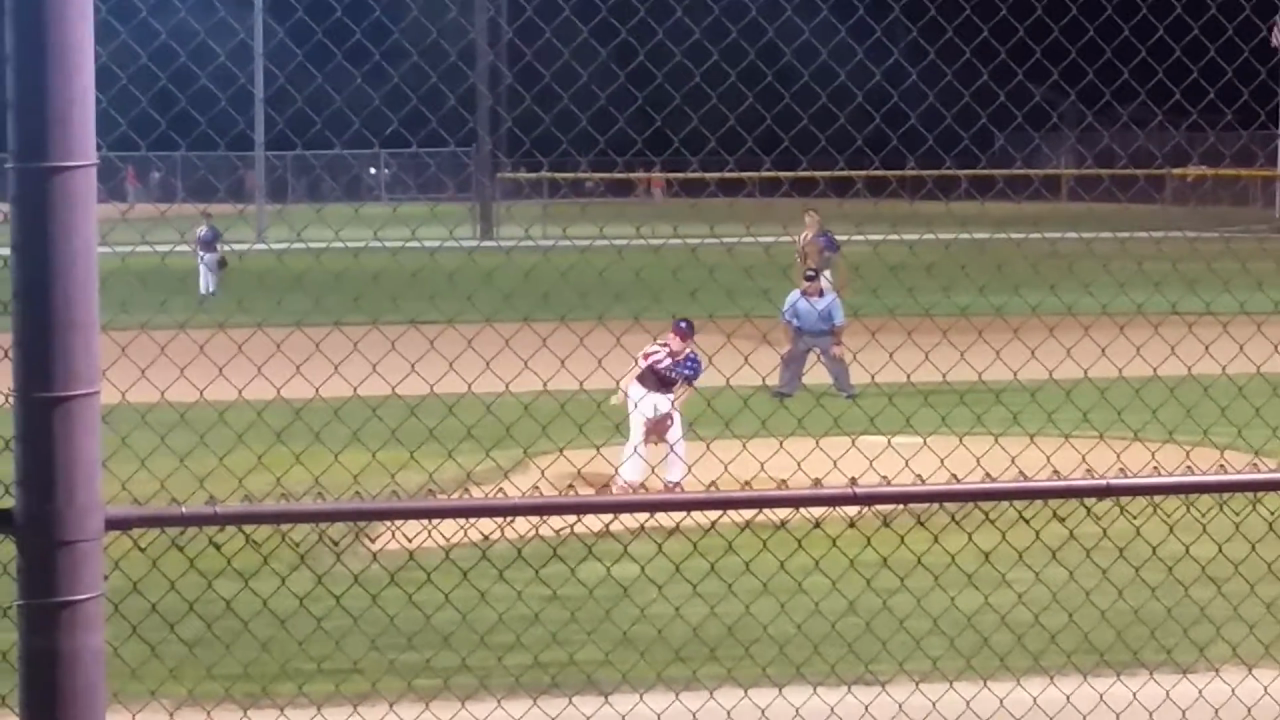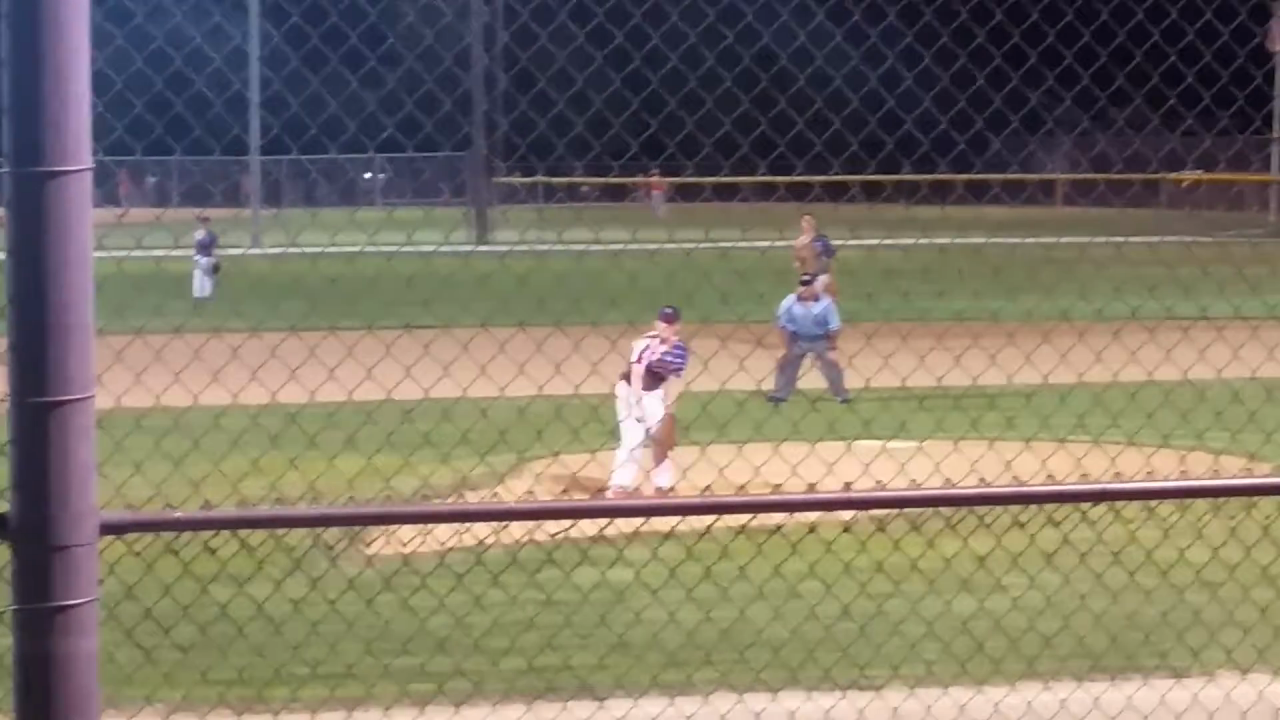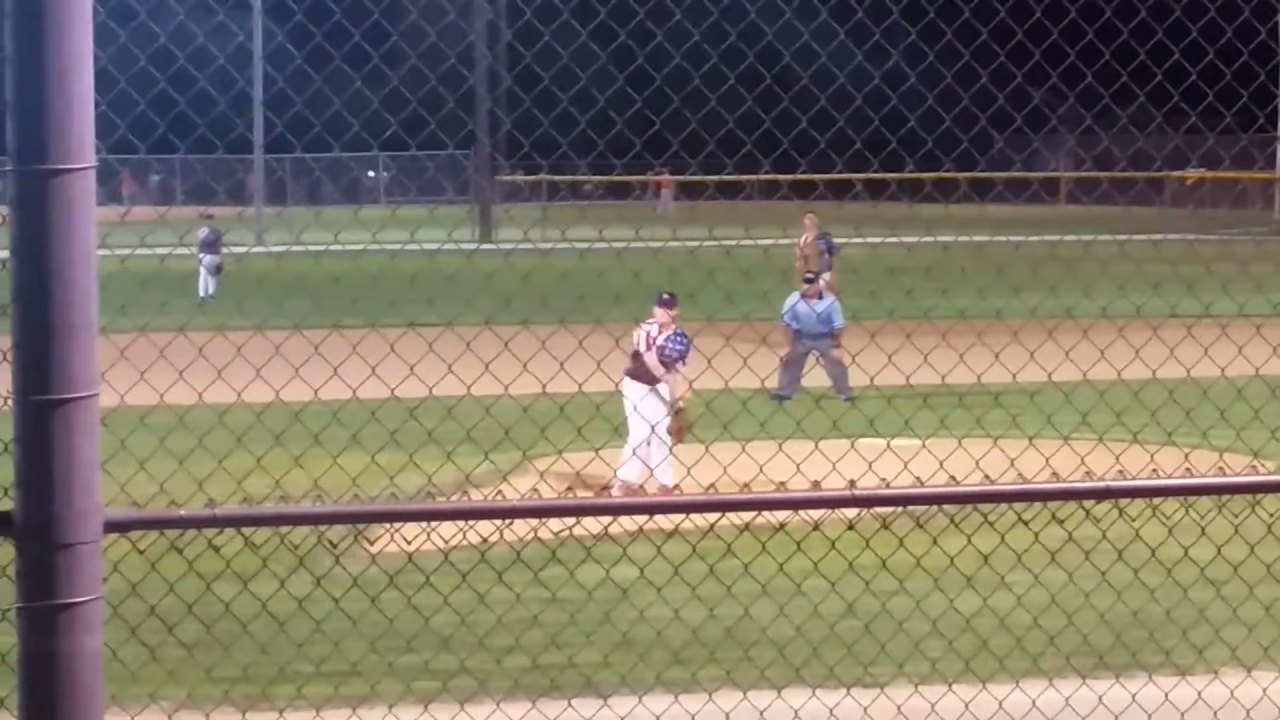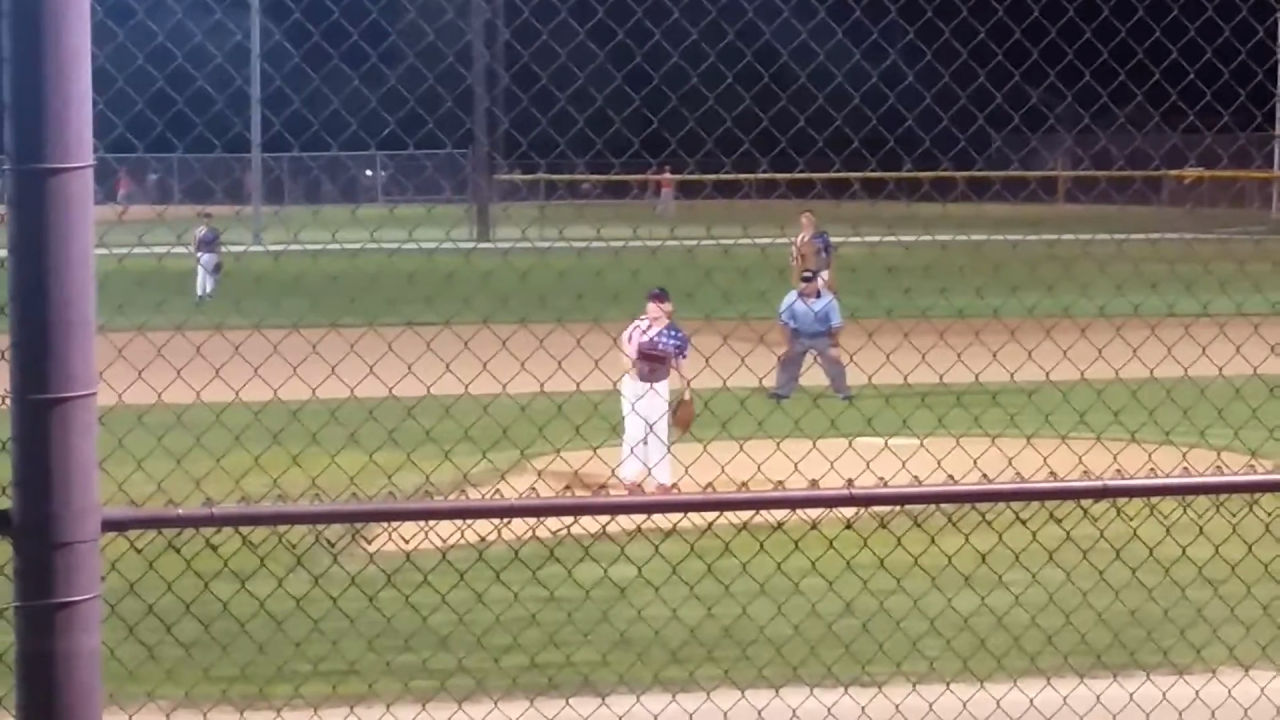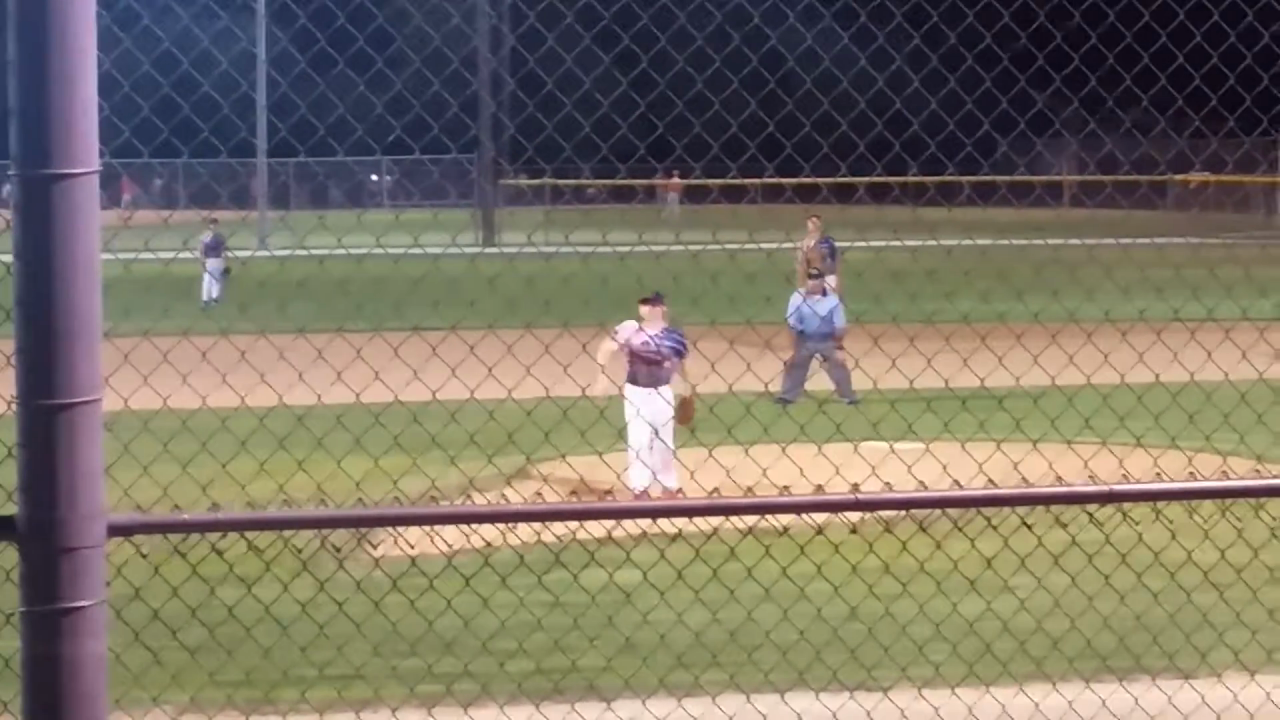
dt=0.2s
person 1, frame 1
left shoulder: (694, 362)
right shoulder: (658, 350)
left elbow: (687, 387)
right elbow: (636, 370)
left wrist: (675, 408)
right wrist: (622, 392)
left hip: (667, 396)
right hip: (643, 392)
left knee: (676, 438)
right knee: (639, 436)
left ankle: (672, 480)
right ankle: (627, 481)
person 1, frame 2
left shoulder: (681, 351)
right shoulder: (646, 343)
left elbow: (674, 380)
right elbow: (636, 374)
left wrist: (669, 407)
right wrist: (637, 402)
left hip: (654, 393)
right hip: (631, 391)
left knee: (661, 438)
right knee: (632, 439)
left ankle: (662, 484)
right ankle: (621, 484)
person 1, frame 3
left shoulder: (682, 339)
right shoulder: (647, 330)
left elbow: (678, 370)
right elbow: (652, 363)
left wrist: (679, 397)
right wrist: (674, 387)
left hip: (660, 388)
right hip: (635, 385)
left knee: (662, 436)
right knee: (638, 434)
left ankle: (665, 481)
right ankle: (627, 480)
person 1, frame 4
left shoulder: (676, 334)
right shoulder: (638, 327)
left elbow: (679, 362)
right elbow: (628, 357)
left wrist: (686, 388)
right wrist: (631, 382)
left hip: (659, 387)
right hip: (634, 385)
left knee: (659, 434)
right knee: (635, 432)
left ankle: (663, 480)
right ankle: (631, 479)
person 1, frame 5
left shoulder: (674, 337)
right shoulder: (630, 330)
left elbow: (680, 363)
right elbow: (606, 348)
right wrist: (602, 375)
left hip: (661, 393)
right hip: (635, 392)
left knee: (664, 440)
right knee: (638, 440)
left ankle: (669, 485)
right ankle: (639, 486)
